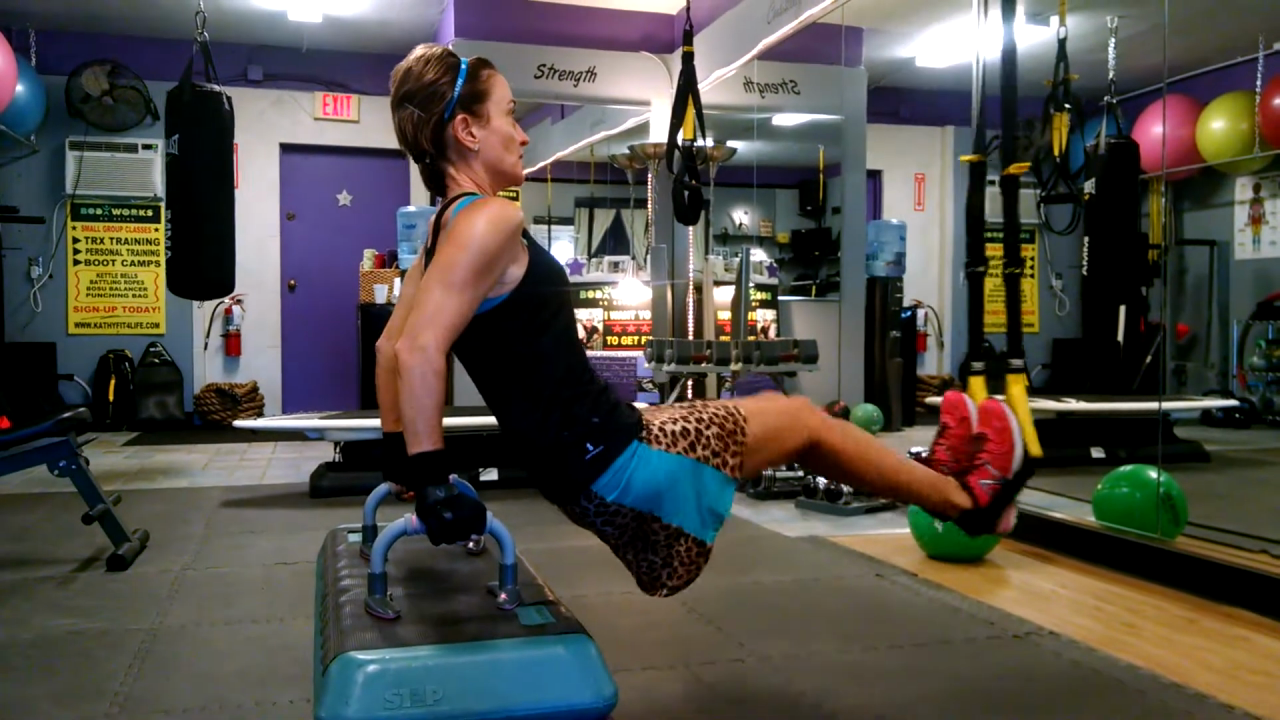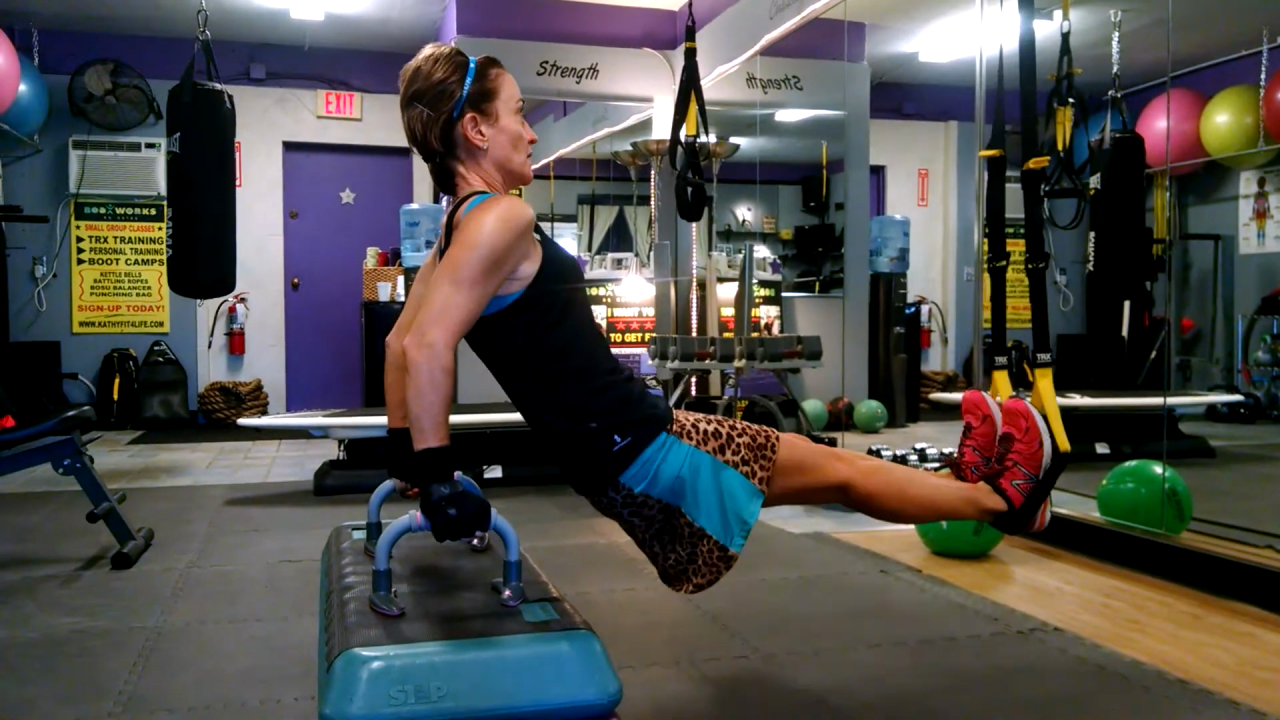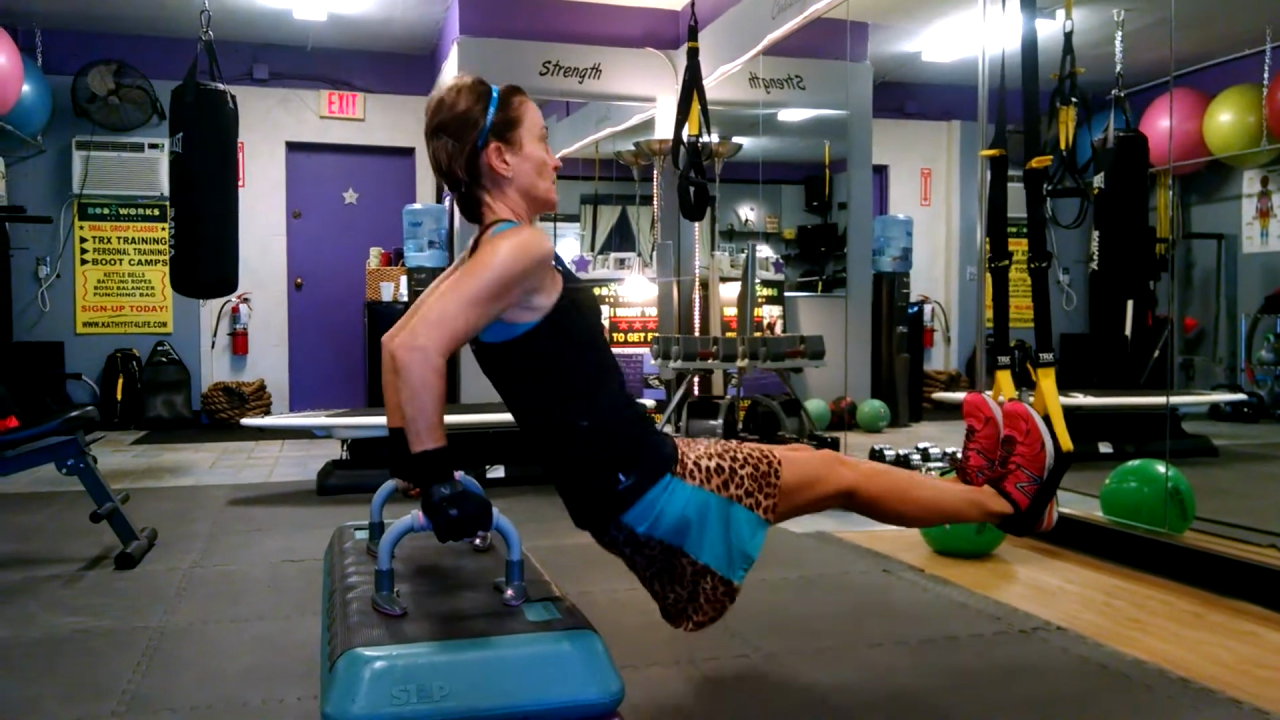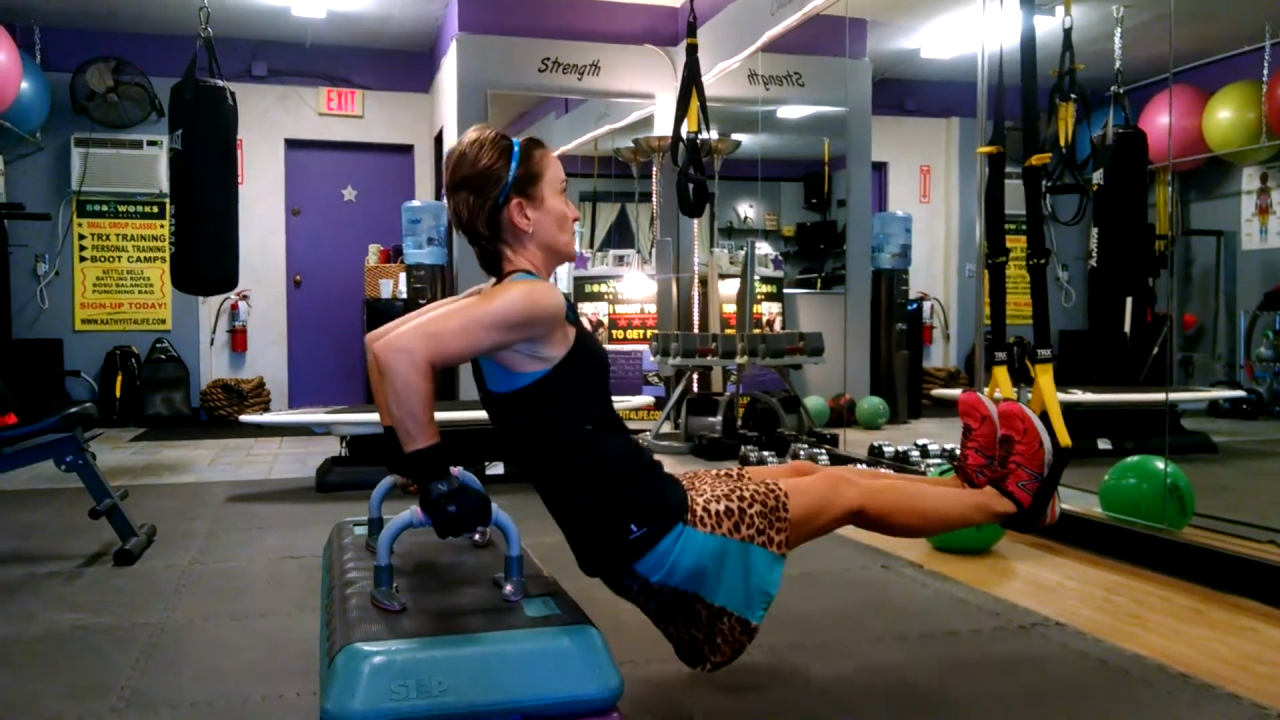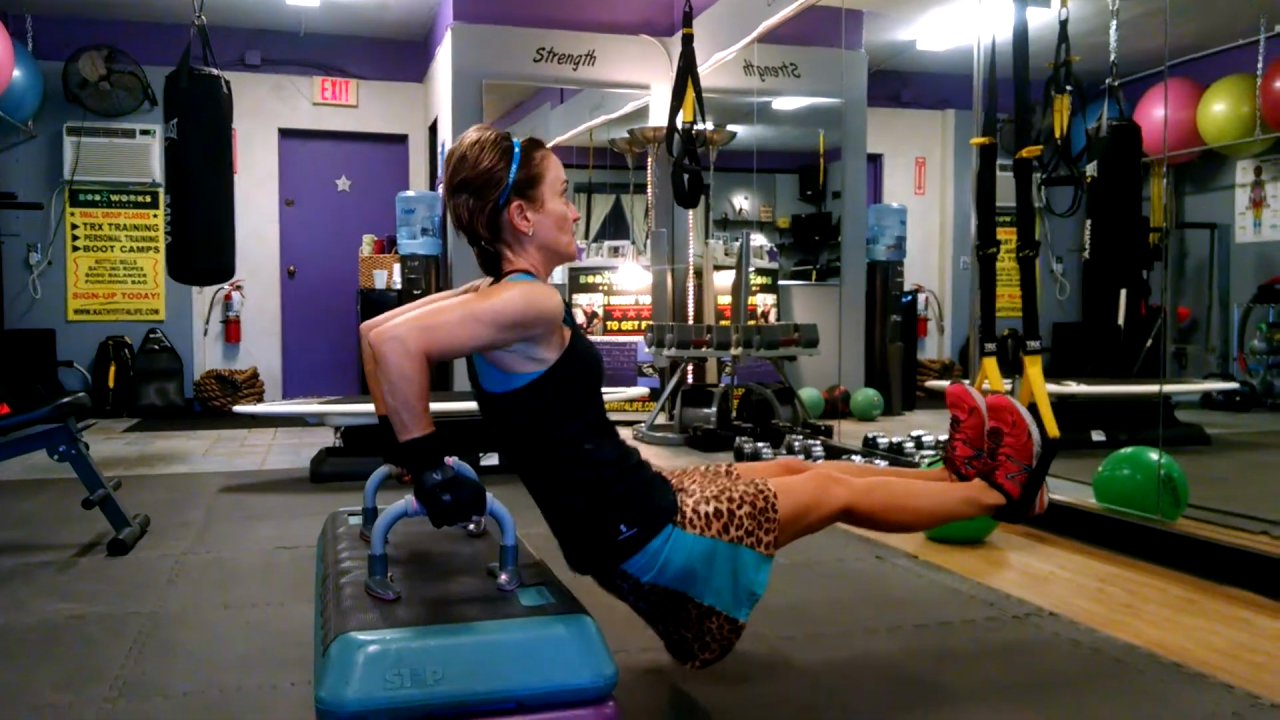
dt=0.3s
person 1, frame 1
left shoulder: (449, 229)
right shoulder: (489, 222)
left elbow: (392, 348)
right elbow: (419, 354)
left wrist: (407, 467)
right wrist: (433, 485)
left hip: (582, 468)
right hip: (614, 470)
left knee: (781, 416)
right knee: (799, 421)
left ankle: (933, 482)
right ankle: (961, 496)
person 1, frame 2
left shoulder: (464, 230)
right shoulder: (500, 218)
left elbow: (399, 344)
right elbow: (425, 348)
left wrist: (408, 461)
right wrist: (439, 479)
left hip: (614, 454)
right hip: (637, 452)
left knee: (814, 457)
right knee: (835, 469)
left ankle: (973, 484)
right ankle: (1002, 500)
person 1, frame 3
left shoulder: (485, 255)
right shoulder: (520, 248)
left elbow: (395, 347)
right elbow: (415, 352)
left wrist: (413, 466)
right wrist: (440, 482)
left hip: (626, 480)
right hip: (643, 490)
left knee: (804, 460)
right knee: (836, 473)
left ankle: (971, 489)
right ankle: (1006, 504)
person 1, frame 4
left shoulder: (497, 297)
right shoulder: (533, 302)
left elbow: (387, 349)
right elbow: (394, 349)
left wrist: (410, 464)
right wrist: (434, 477)
left hip: (638, 508)
right hip: (651, 534)
left knee: (803, 472)
right knee: (845, 491)
left ankle: (970, 482)
right ankle: (1011, 502)
person 1, frame 5
left shoulder: (492, 296)
right shoulder: (531, 303)
left elbow: (379, 334)
right elbow: (391, 339)
left wrist: (406, 448)
right wrist: (428, 467)
left hip: (632, 508)
right hip: (641, 535)
left knee: (793, 469)
right knee: (833, 490)
left ankle: (957, 477)
right ankle: (997, 493)
